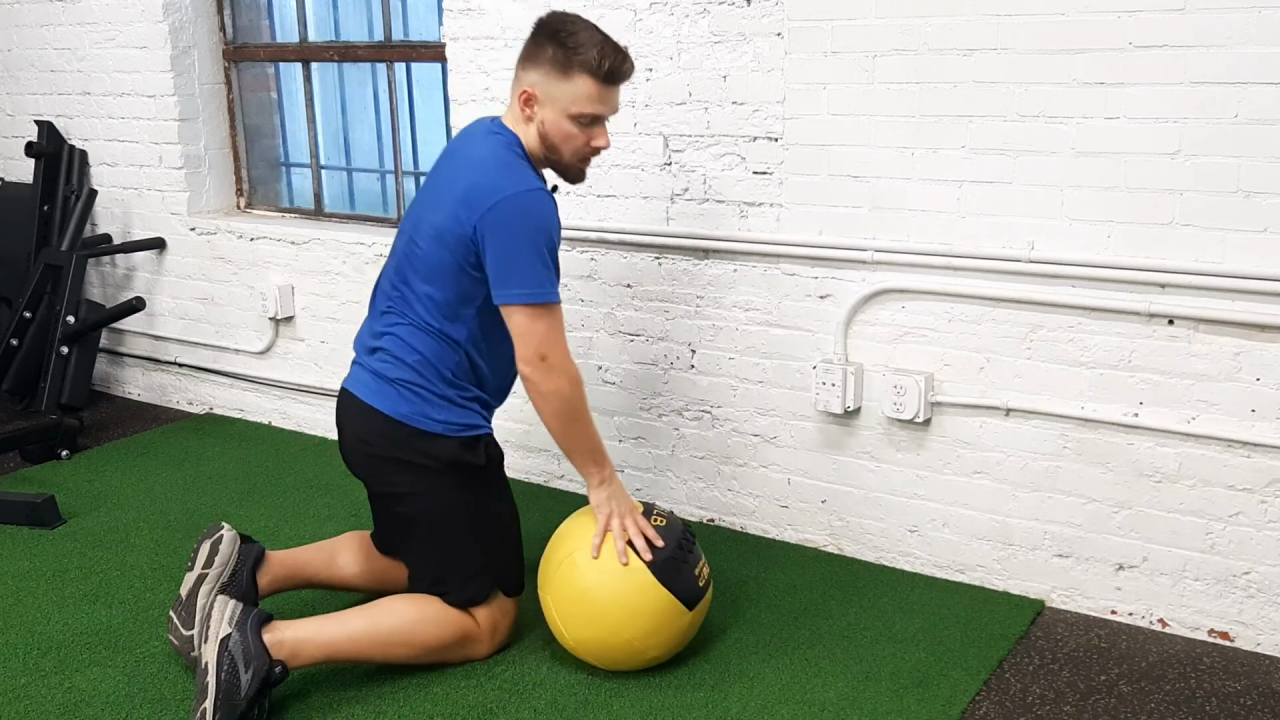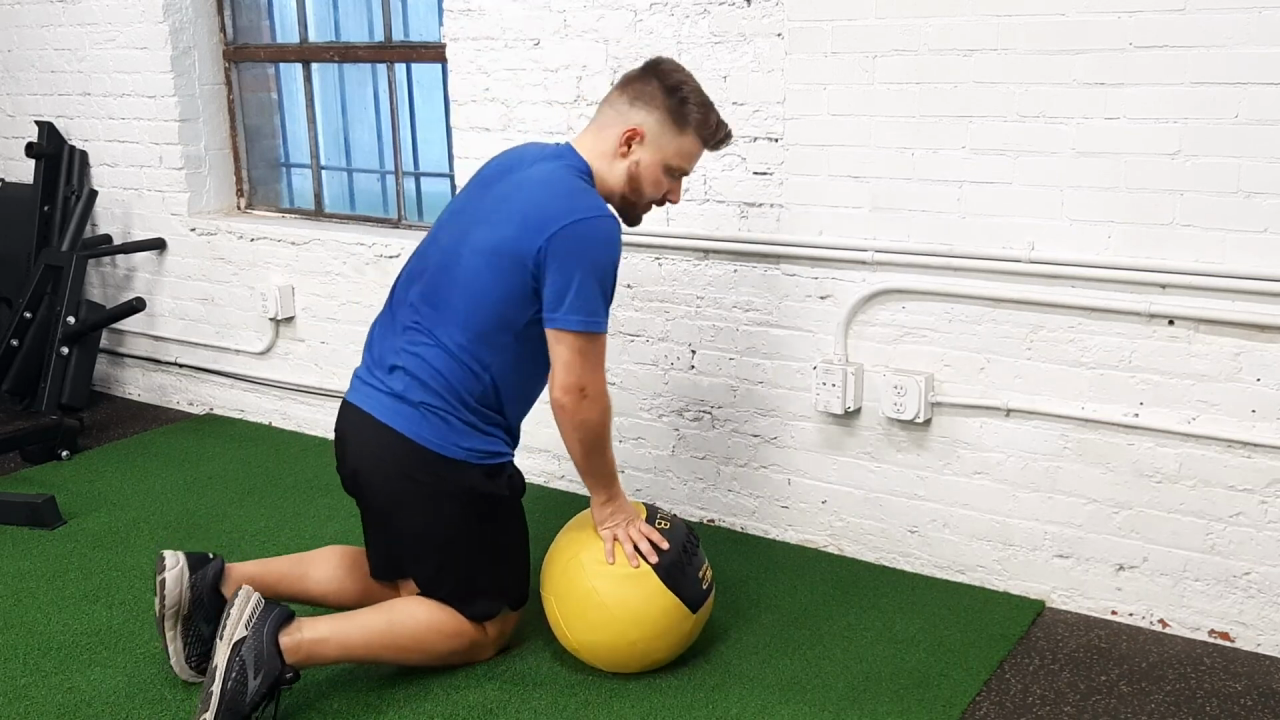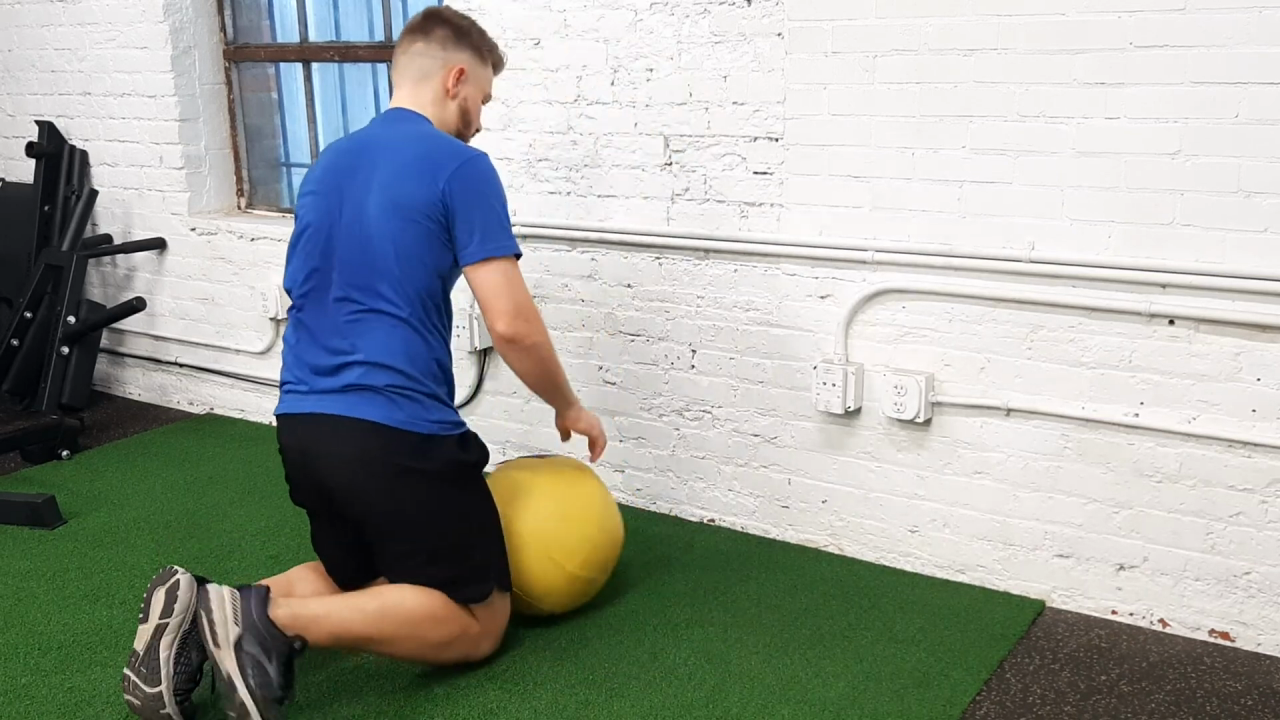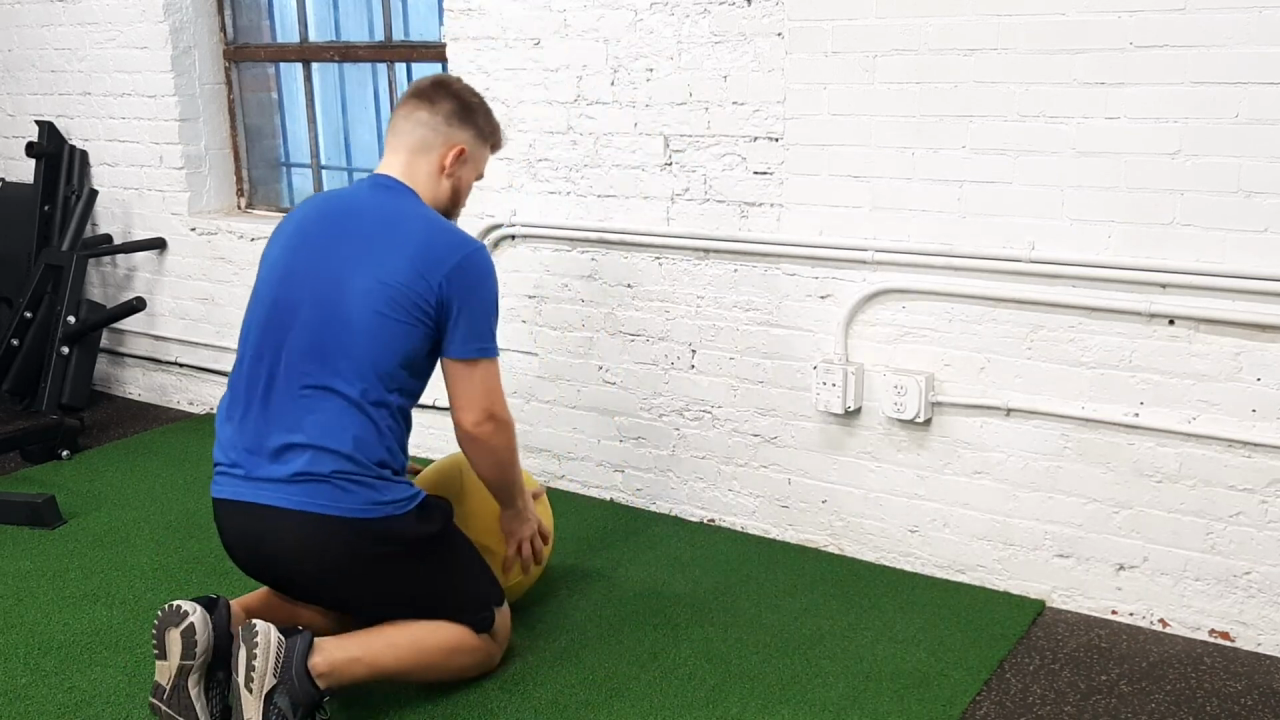
dt=1s
person 1, frame 1
left shoulder: (480, 143)
right shoulder: (517, 199)
right elbow: (544, 365)
right wrist: (604, 484)
left hip: (375, 401)
right hip: (425, 428)
left knee: (415, 559)
right knee: (481, 617)
left ankle: (250, 567)
right ankle: (265, 643)
person 1, frame 2
left shoulder: (520, 161)
right shoulder: (585, 226)
right elbow: (574, 391)
right wrist: (608, 502)
left hip: (367, 416)
right hip: (435, 449)
left knee: (401, 580)
right knee: (483, 622)
left ankle: (216, 582)
right ankle: (282, 640)
person 1, frame 3
left shoulder: (328, 165)
right shoulder: (459, 167)
right elbow: (511, 324)
right wrist: (568, 407)
left hip: (304, 422)
right hip: (395, 431)
left knee: (362, 579)
right knee: (475, 619)
left ankle: (199, 608)
right ankle: (272, 617)
person 1, frame 4
left shoulder: (301, 220)
right shoulder: (456, 257)
right elbow: (479, 423)
right wrist: (517, 509)
left hip: (238, 505)
right hip: (343, 513)
left knee: (357, 589)
right knee: (484, 631)
left ankle: (221, 626)
right ankle: (310, 666)
